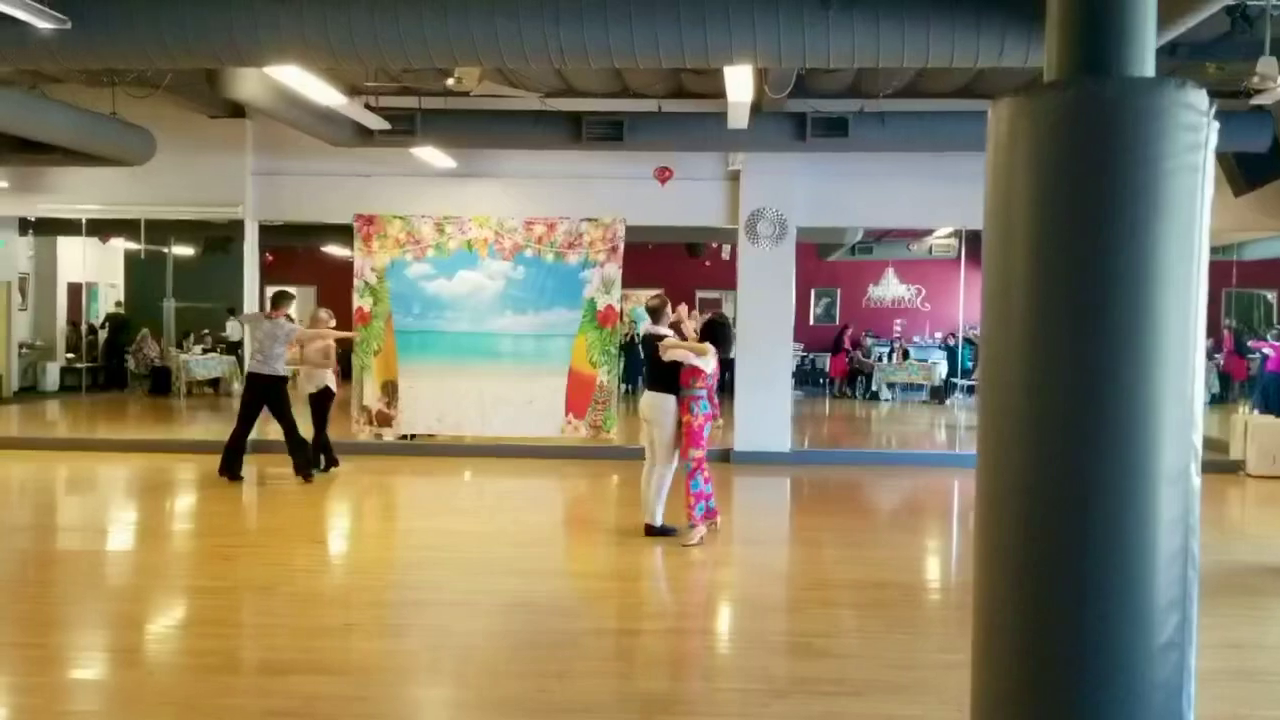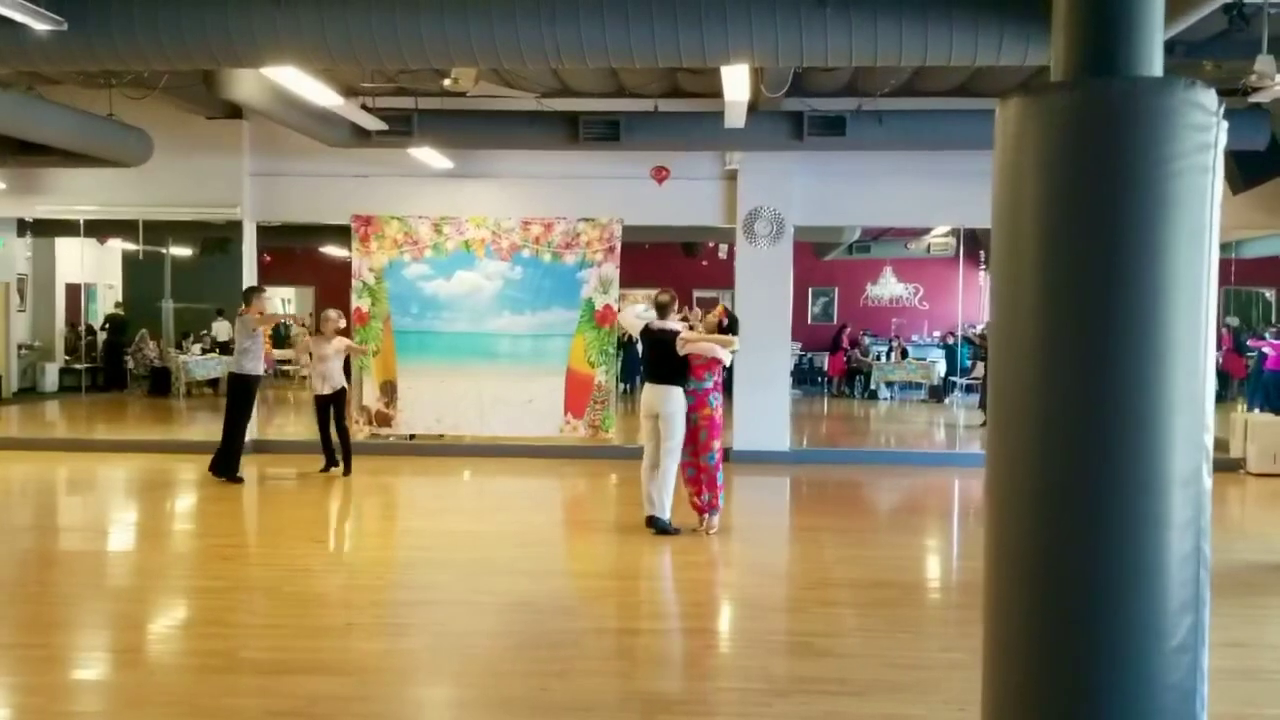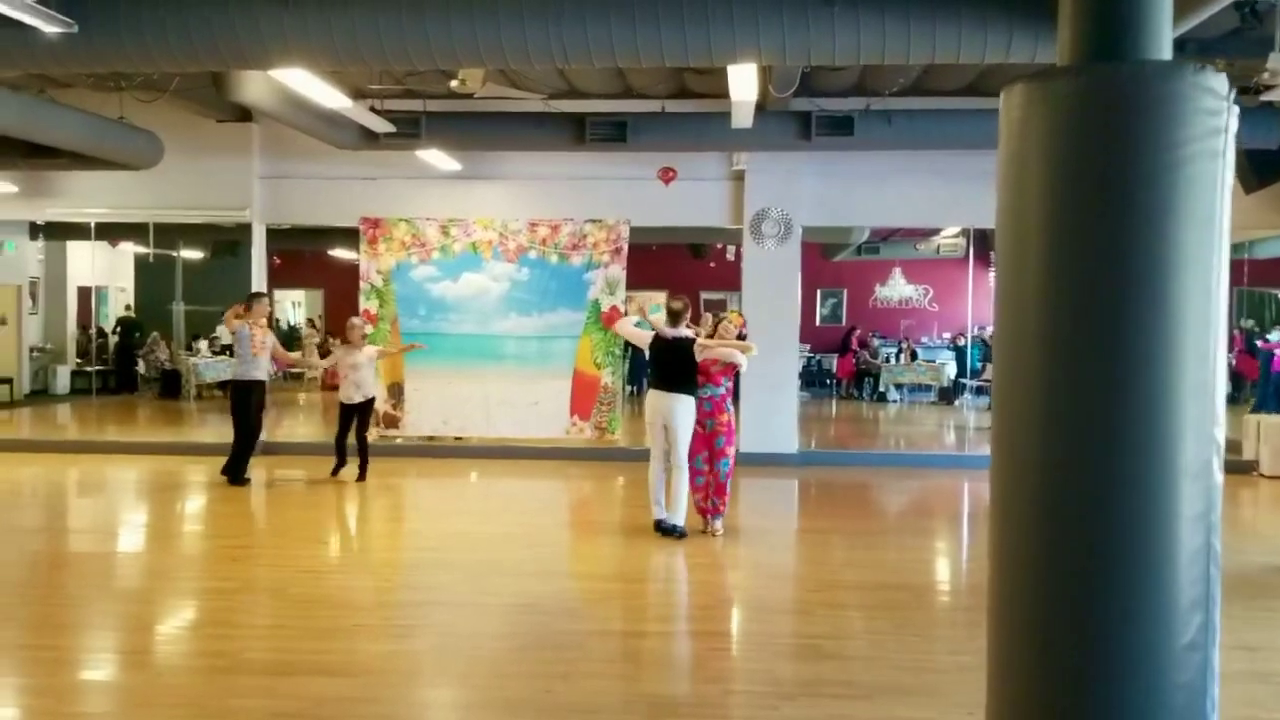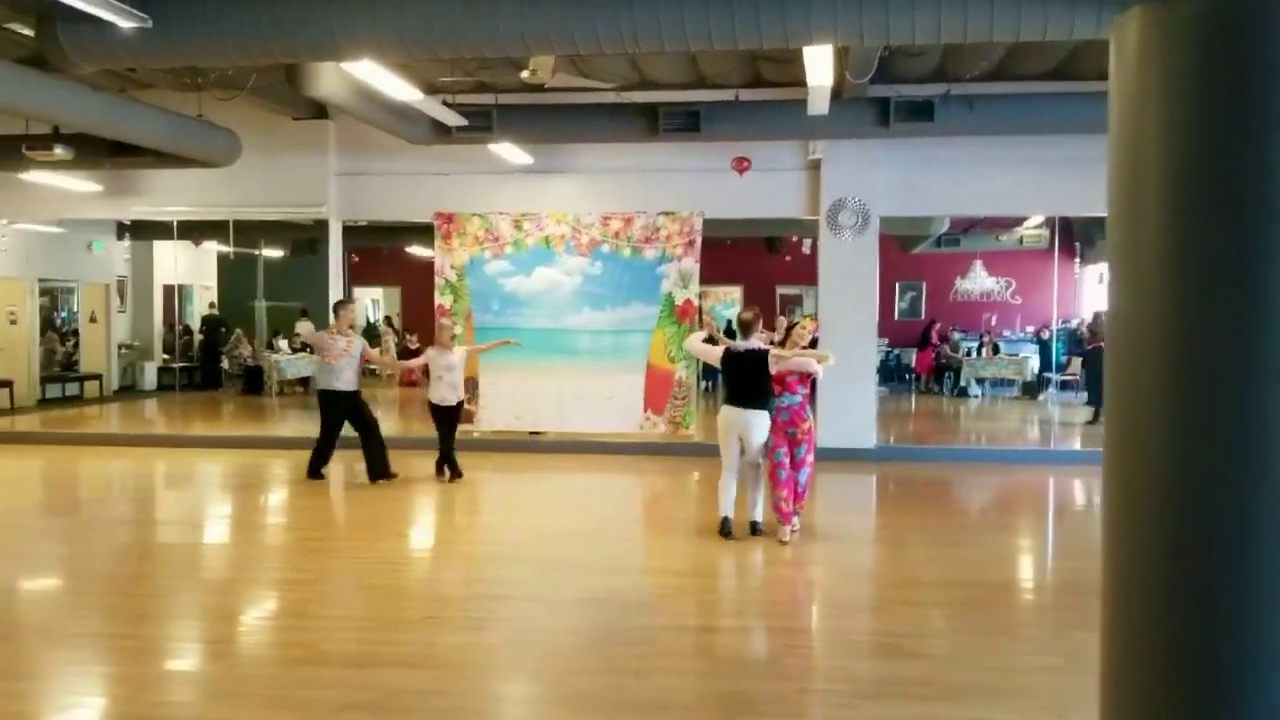
dt=0.4s
person 1, frame 1
left shoulder: (647, 335)
right shoulder: (668, 341)
left elbow: (657, 325)
left wrist: (676, 318)
left hip: (648, 399)
right hip: (665, 402)
left knee: (652, 461)
right knee: (666, 462)
left ankle: (651, 518)
right ankle: (653, 522)
person 1, frame 2
left shoulder: (645, 330)
right shoulder: (680, 335)
left elbow: (624, 315)
left wrist: (646, 307)
left hip: (649, 393)
right hip: (672, 395)
left knee: (650, 455)
right knee: (670, 457)
left ankle: (651, 512)
right ankle: (662, 516)
person 1, frame 3
left shoulder: (653, 339)
right shoulder: (695, 344)
left elbow: (620, 326)
right elbow: (733, 356)
left wrist: (637, 315)
left hip: (655, 400)
right hip: (682, 403)
left knee: (657, 460)
right knee: (679, 463)
left ankle: (659, 517)
right ankle: (676, 523)
person 1, frame 4
left shoulder: (725, 353)
right shoulder: (769, 356)
left elbow: (689, 344)
left wrist: (706, 331)
left hip: (729, 414)
right hip: (757, 418)
left knee: (729, 470)
right knee: (754, 467)
left ankle: (726, 515)
right ankle: (755, 520)
person 2, frame 1
left shoulder: (708, 355)
right shoulder: (707, 354)
left elbow: (704, 348)
right elbow: (697, 342)
left wrist: (675, 344)
left hip: (695, 412)
right hip: (694, 411)
left knee: (693, 466)
right knee: (697, 464)
left ankle: (697, 525)
right ankle: (710, 514)
person 2, frame 2
left shoulder: (719, 348)
right shoulder: (697, 341)
left elbow: (734, 342)
left wrist: (697, 337)
left hip: (708, 406)
right hip: (688, 406)
left knee: (710, 460)
right knee: (688, 462)
left ankle: (713, 512)
right ankle: (701, 512)
person 2, frame 3
left shoulder: (732, 354)
right shoulder: (698, 345)
left elbow: (750, 349)
left wrist: (716, 344)
left hip: (721, 414)
right hip: (696, 413)
left knee: (721, 467)
right knee: (698, 467)
left ankle: (717, 516)
right ankle: (704, 514)
person 2, frame 4
left shoulder: (808, 361)
left elbow: (820, 363)
left hip: (800, 420)
right hip: (776, 421)
left knee: (801, 471)
right knee: (780, 466)
left ankle: (794, 514)
right ankle: (784, 523)
person 3, frame 1
left shoulder: (255, 319)
right shoulder: (285, 327)
left elbow: (241, 317)
right elbow: (318, 334)
right wrist: (348, 334)
left hip: (254, 377)
right hip: (274, 379)
left knee: (244, 423)
right knee: (288, 423)
left ankle: (229, 467)
right ankle: (303, 466)
person 3, frame 2
left shoulder: (243, 320)
right shoulder: (249, 320)
right elbow: (266, 320)
left hip: (239, 376)
right hip: (246, 377)
left knee: (234, 422)
right knee: (239, 423)
left ankle: (221, 466)
right ankle: (228, 469)
person 3, frame 3
left shoulder: (267, 332)
right shoulder: (241, 327)
left elbow: (282, 355)
right elbow: (228, 321)
right wrist: (234, 311)
left hip: (258, 384)
right hip: (243, 384)
left knee: (254, 429)
right knee: (245, 430)
left ankle: (234, 469)
right ankle: (235, 474)
person 3, frame 4
left shoulder: (358, 340)
right shoulder: (325, 336)
left elbow: (376, 358)
right elbow: (313, 340)
left wrist: (398, 364)
right wrist: (318, 343)
left hip: (352, 393)
right hip: (330, 393)
left knee: (370, 427)
right knee: (330, 434)
left ankle: (379, 471)
right ankle: (314, 469)
person 4, frame 1
left shoulder: (327, 342)
right shoulder: (308, 340)
left elbow: (330, 364)
left wrist: (310, 360)
left hip: (325, 387)
right hip: (313, 388)
left knee: (320, 426)
right knee: (319, 426)
left ankle: (314, 461)
right ankle: (330, 459)
person 4, frame 2
left shoulder: (342, 342)
right shoulder: (313, 341)
left elbow: (361, 350)
right elbow: (297, 352)
left wrist: (361, 349)
left hip: (337, 388)
right hip: (320, 390)
left knee: (340, 424)
right knee: (323, 426)
left ankle: (347, 462)
right ankle: (330, 460)
person 4, frame 3
left shoulder: (372, 351)
right shoulder: (341, 351)
left elbow: (395, 352)
right elbow: (325, 363)
left wrist: (411, 346)
right wrist: (310, 362)
left hip: (366, 398)
right hip: (346, 399)
left knee: (361, 434)
right knee: (341, 433)
left ankle: (363, 470)
right ankle: (340, 461)
person 4, frame 4
left shoulder: (461, 351)
right shoulder: (431, 352)
left elbow: (485, 347)
right elbow: (417, 362)
left wrist: (506, 342)
right wrist: (401, 365)
left hip: (456, 400)
right hip: (437, 401)
left knee: (449, 436)
right knee: (444, 435)
left ankle: (440, 465)
right ankle: (454, 470)
